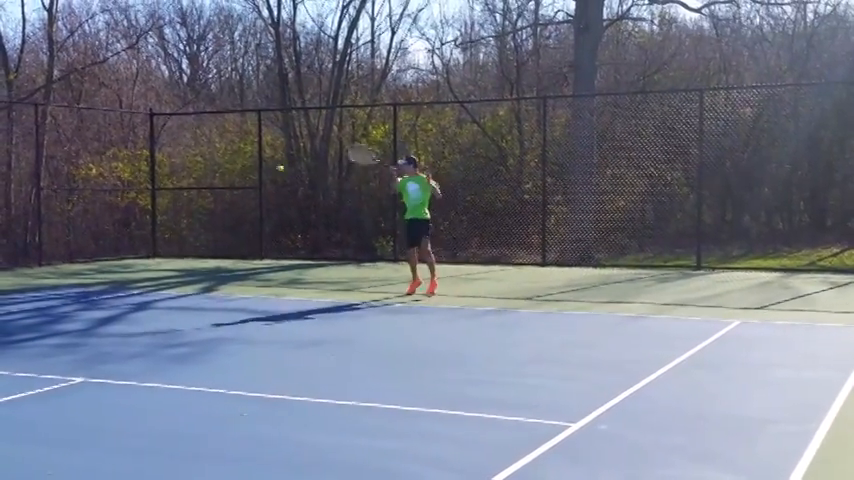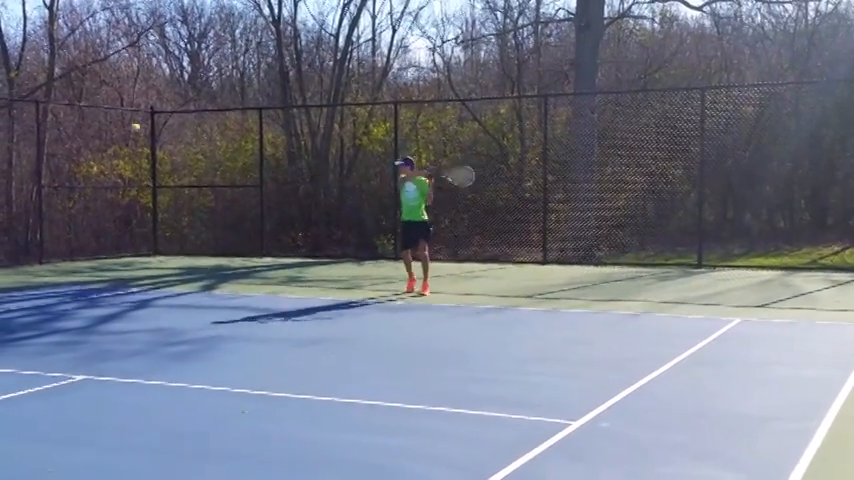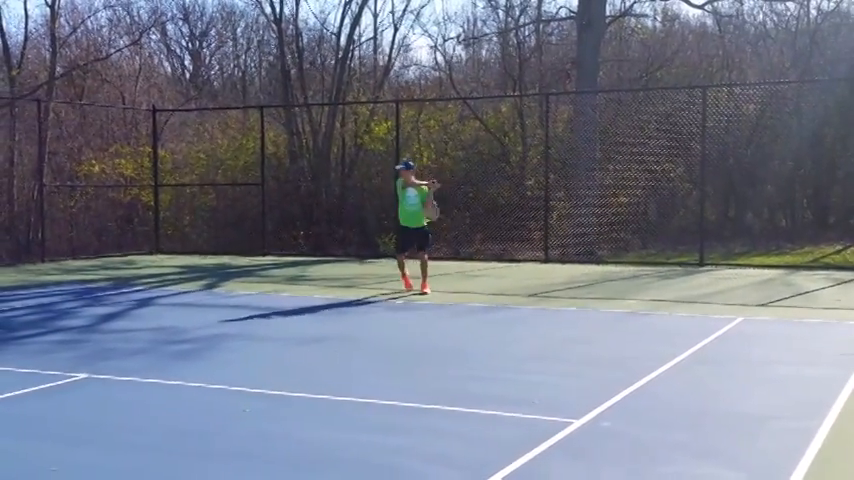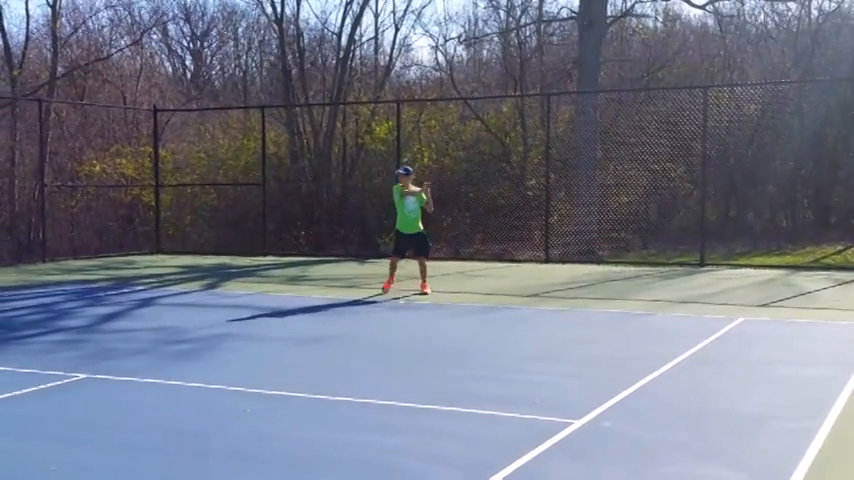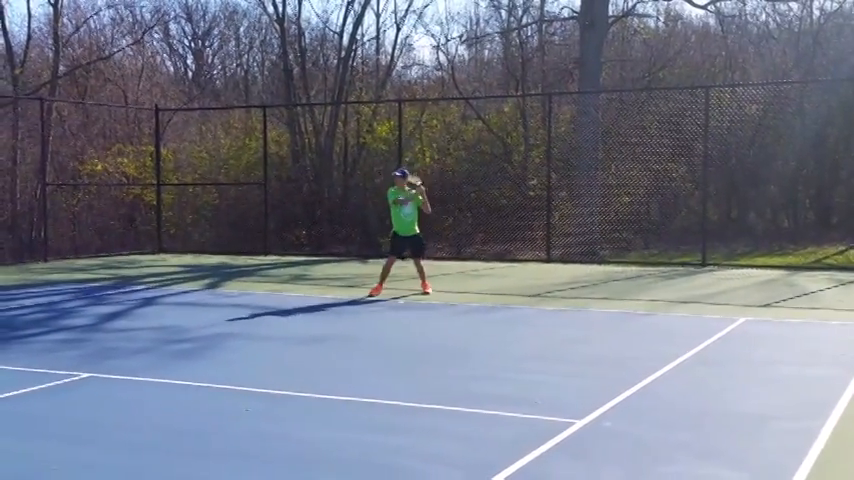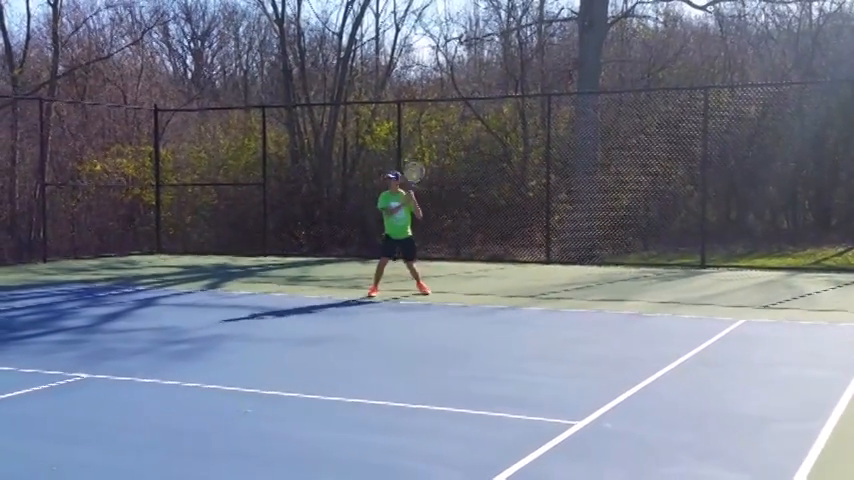
dt=0.1s
person 1, frame 1
left shoulder: (425, 179)
right shoulder: (404, 180)
left elbow: (438, 196)
right elbow: (396, 188)
left wrist: (432, 185)
right wrist: (394, 175)
left hip: (423, 218)
right hip: (410, 219)
left knee: (425, 248)
right knee: (411, 251)
left ankle: (433, 279)
right ankle: (415, 280)
person 1, frame 2
left shoulder: (422, 182)
right shoulder: (402, 179)
left elbow: (428, 202)
right elbow: (401, 181)
left wrist: (429, 185)
right wrist: (419, 174)
left hip: (421, 220)
right hip: (407, 220)
left knee: (422, 251)
right knee: (405, 253)
left ankle: (425, 283)
right ankle: (411, 278)
person 1, frame 3
left shoulder: (422, 187)
right shoulder: (401, 182)
left elbow: (427, 207)
right elbow: (408, 184)
left wrist: (430, 192)
right wrist: (427, 183)
left hip: (420, 226)
right hip: (405, 226)
left knee: (422, 255)
right knee: (400, 256)
left ankle: (424, 283)
right ankle: (405, 275)
person 1, frame 4
left shoulder: (419, 192)
right shoulder: (397, 189)
left elbow: (430, 210)
right elbow: (405, 193)
left wrist: (428, 194)
right wrist: (421, 190)
left hip: (417, 231)
right hip: (402, 231)
left knee: (421, 259)
right knee: (395, 259)
left ankle: (424, 284)
right ankle: (390, 279)
person 1, frame 5
left shoulder: (414, 193)
right shoulder: (392, 192)
left elbow: (428, 211)
right elbow: (399, 203)
left wrist: (423, 195)
right wrist: (414, 194)
left hip: (413, 233)
right hip: (398, 233)
left knee: (418, 261)
right knee: (391, 260)
left ankle: (424, 283)
right ankle: (379, 286)
person 1, frame 6
left shoulder: (407, 196)
right shoulder: (384, 196)
left elbow: (419, 216)
right elbow: (388, 213)
left wrist: (414, 201)
right wrist: (402, 204)
left hip: (406, 236)
right hip: (391, 235)
left knee: (410, 264)
right knee: (383, 261)
left ankle: (420, 284)
right ankle: (374, 287)
